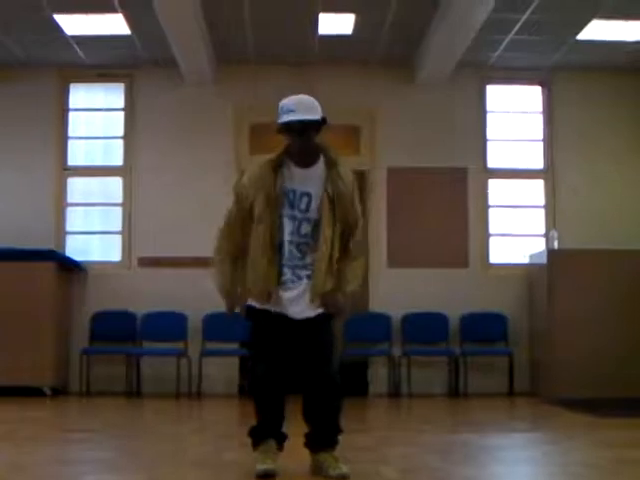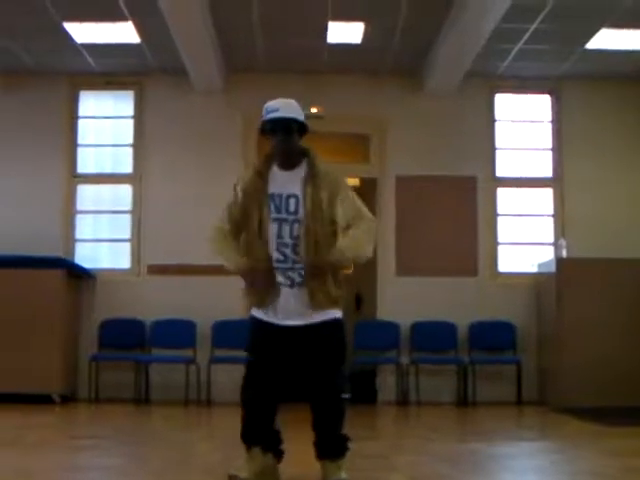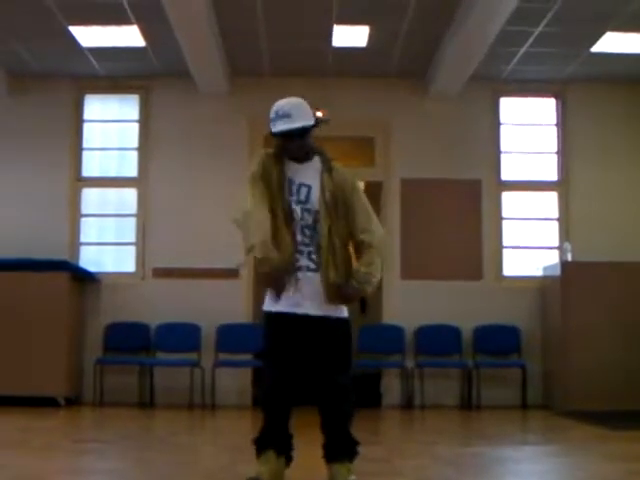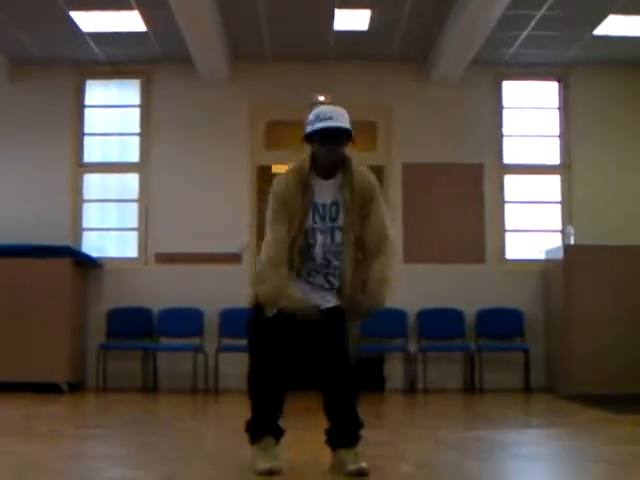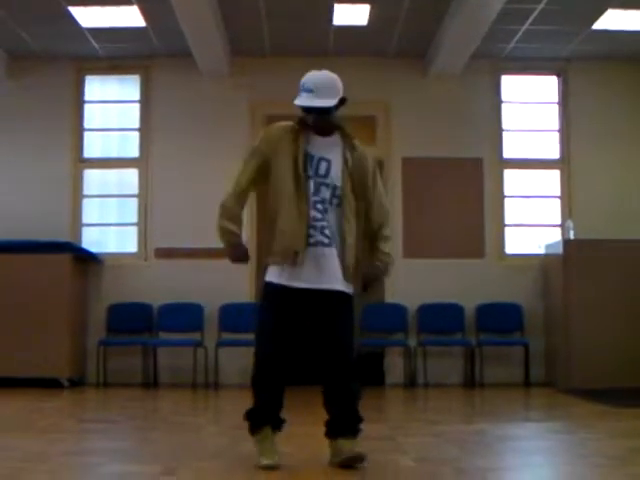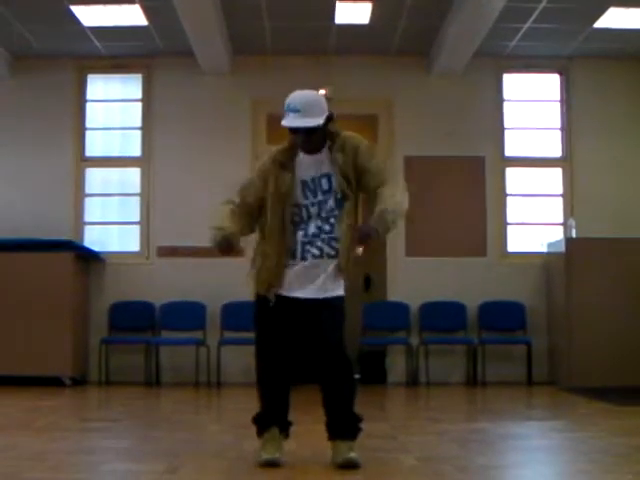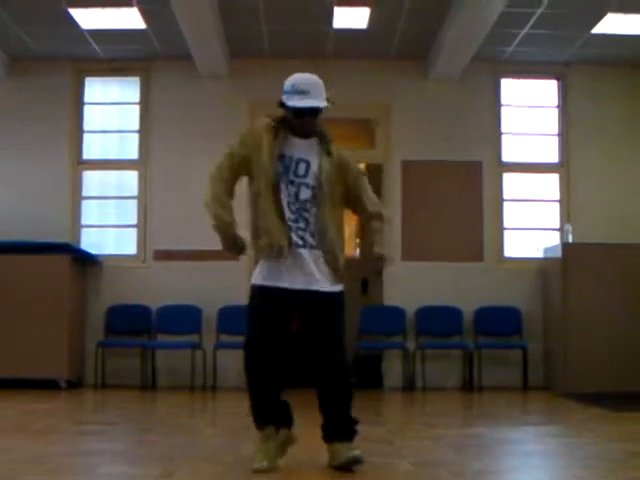
dt=0.4s
person 1, frame 1
left shoulder: (341, 180)
right shoulder: (260, 176)
left elbow: (353, 243)
right elbow: (232, 232)
left wrist: (345, 289)
right wrist: (229, 284)
left hip: (316, 302)
right hip: (268, 300)
left knee: (323, 381)
right knee: (266, 379)
right ankle: (268, 449)
person 1, frame 2
left shoulder: (327, 181)
right shoulder: (251, 184)
left elbow: (362, 227)
right elbow: (226, 232)
left wrist: (336, 258)
right wrist: (241, 264)
left hip: (320, 311)
right hip: (269, 311)
left knee: (327, 392)
right knee: (257, 390)
person 1, frame 3
left shoulder: (339, 178)
right shoulder: (266, 168)
left elbow: (368, 233)
right elbow: (252, 218)
left wrist: (362, 281)
right wrist: (266, 258)
left hip: (330, 303)
right hip: (283, 302)
left knee: (335, 389)
right knee: (277, 388)
person 1, frame 4
left shoulder: (363, 183)
right shoulder: (288, 184)
left elbow: (376, 244)
right elbow: (275, 249)
left wrist: (368, 297)
right wrist: (294, 302)
left hip: (332, 301)
right hip: (283, 300)
left knee: (339, 374)
right knee: (266, 372)
left ankle: (344, 449)
right ankle: (265, 444)
person 1, frame 5
left shoulder: (357, 156)
right shoulder: (278, 140)
left elbow: (376, 214)
right elbow: (241, 183)
left wrist: (380, 260)
right wrist: (231, 233)
left hip: (336, 279)
right hip: (286, 275)
left knee: (340, 361)
right knee: (270, 359)
left ankle: (342, 438)
right ankle: (265, 436)
person 1, frame 6
left shoulder: (352, 151)
right shoulder: (275, 165)
left elbow: (390, 187)
right elbow: (243, 205)
left wrist: (380, 219)
right wrist: (227, 231)
left hip: (328, 285)
right hip: (277, 285)
left knee: (334, 361)
right knee: (272, 364)
left ankle: (343, 439)
right ankle: (272, 435)
person 1, frame 7
left shoulder: (335, 159)
right shoulder: (258, 139)
left elbow: (366, 204)
right elbow: (223, 177)
left wrist: (375, 248)
right wrist: (226, 228)
left hip: (323, 277)
right hip: (271, 274)
left knee: (331, 362)
right knee: (259, 355)
left ankle: (340, 440)
right ankle: (275, 430)
